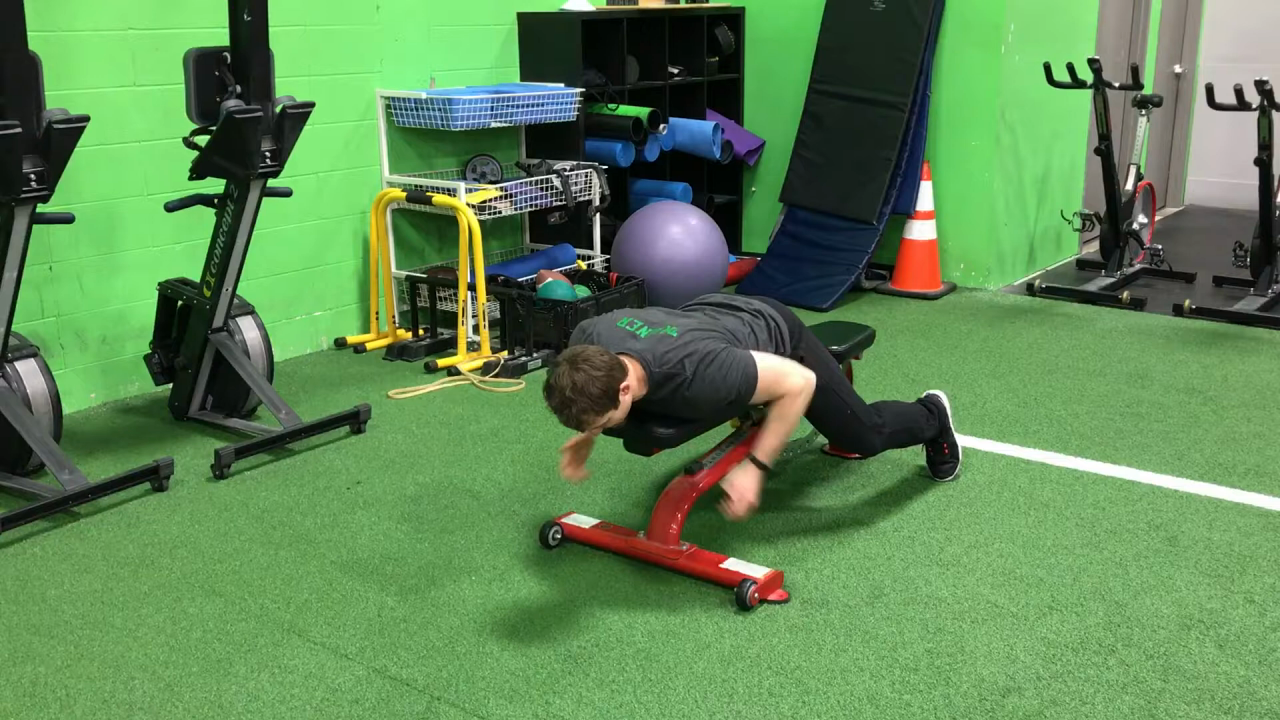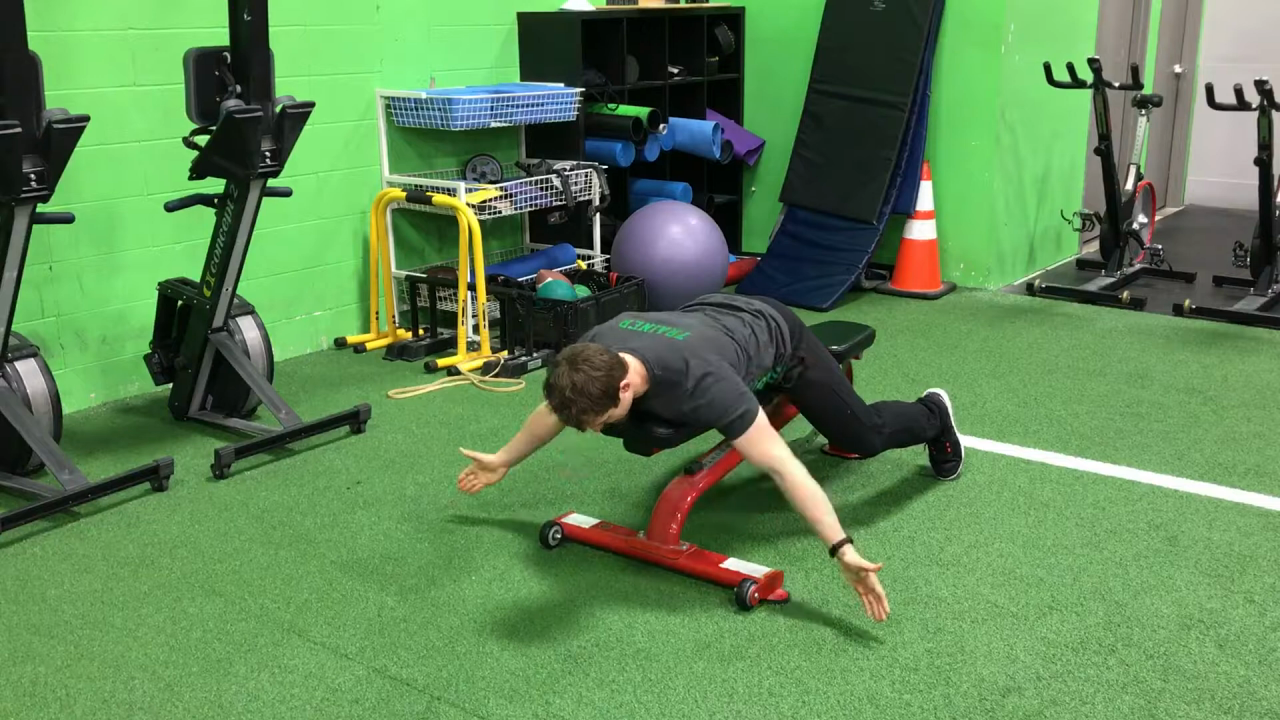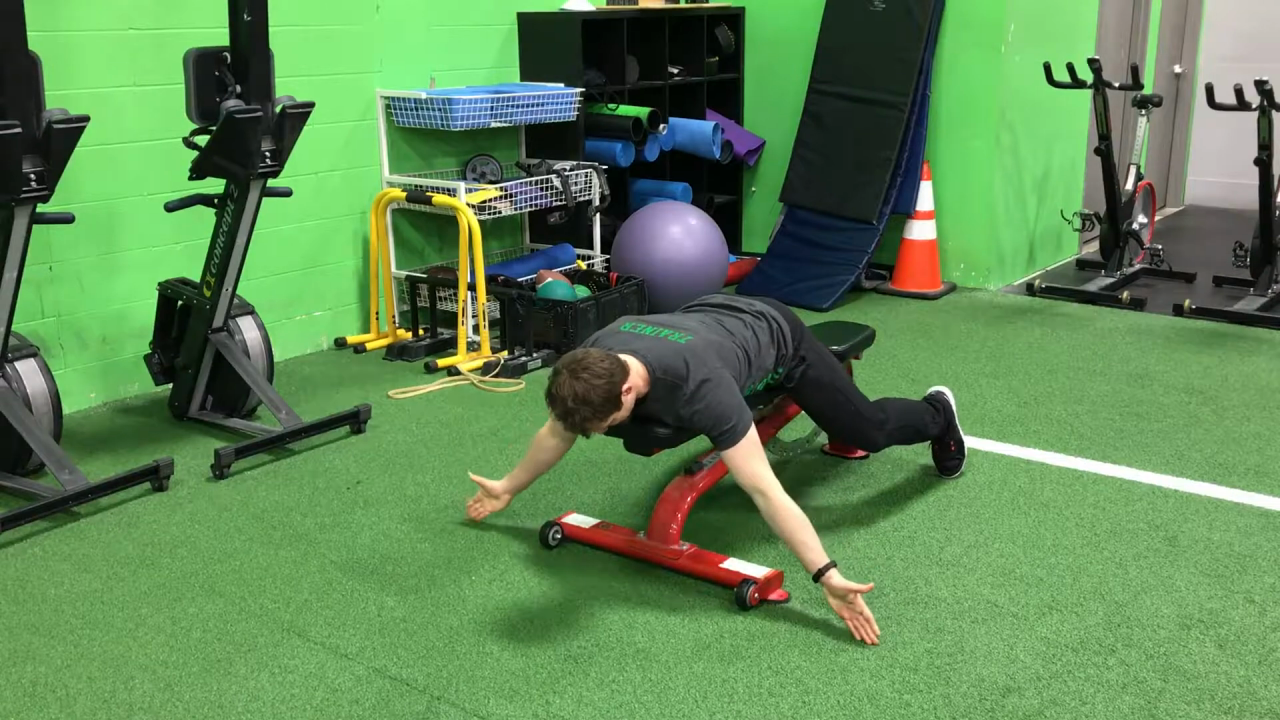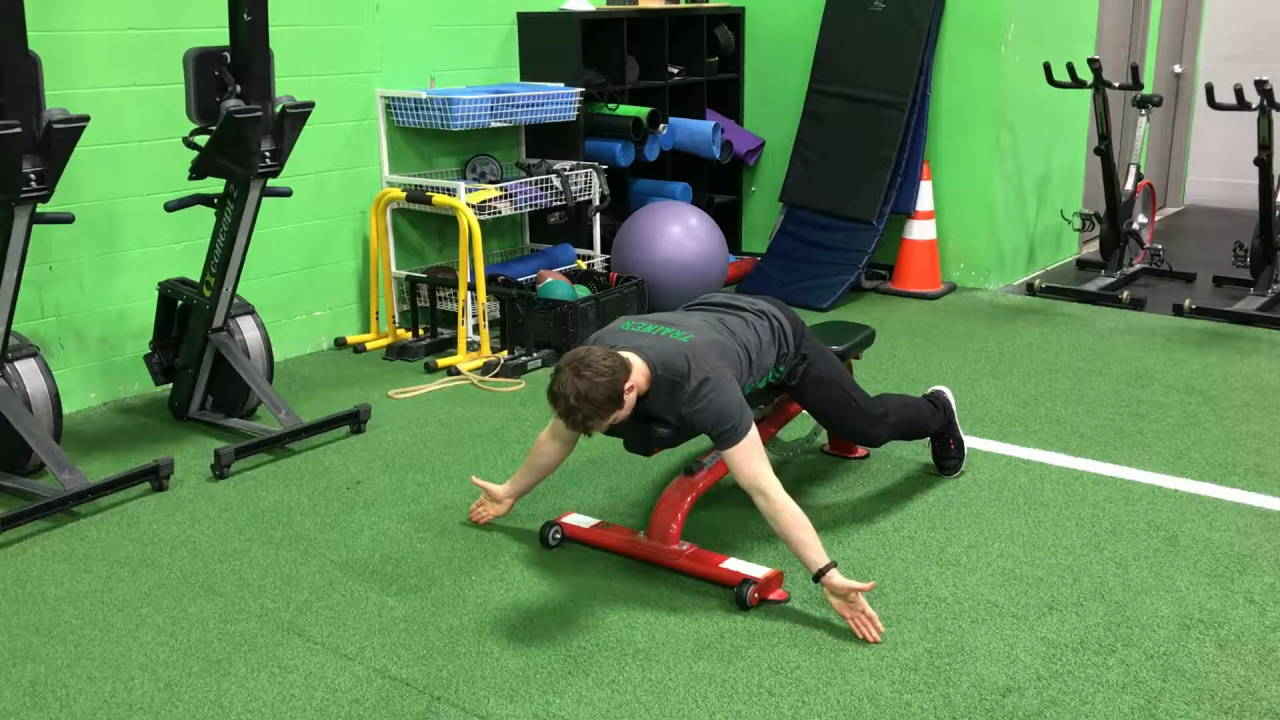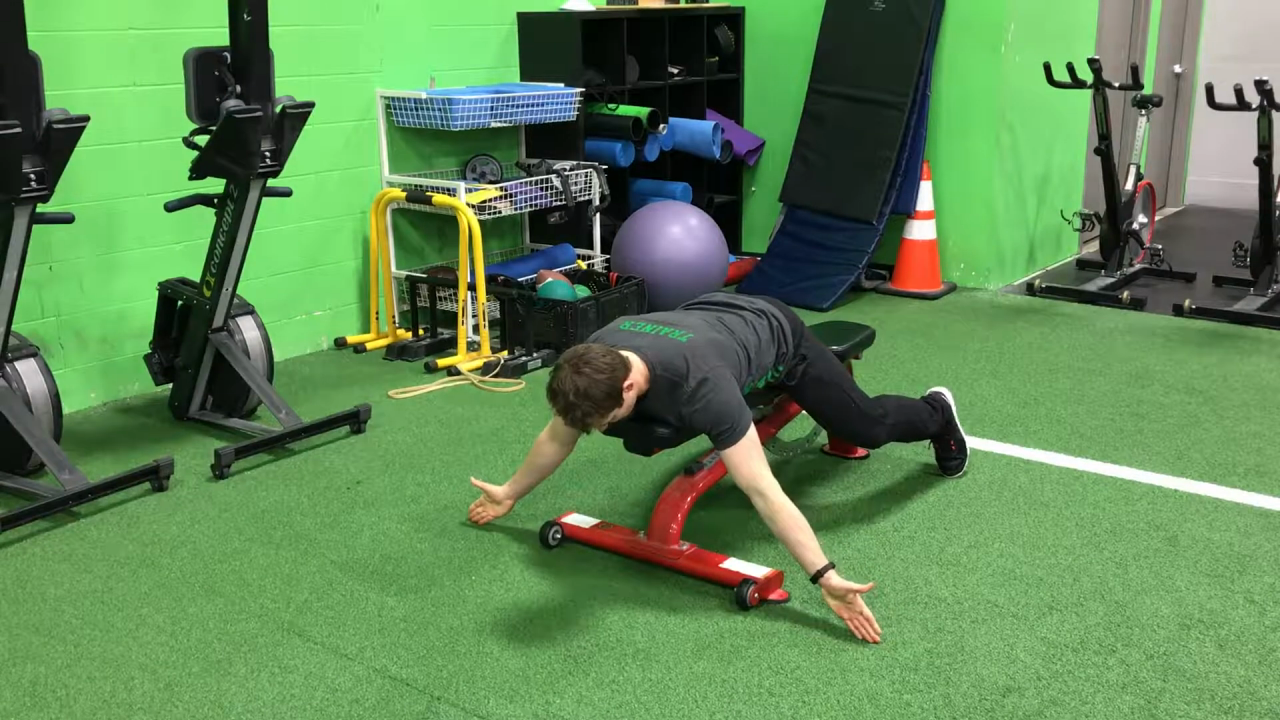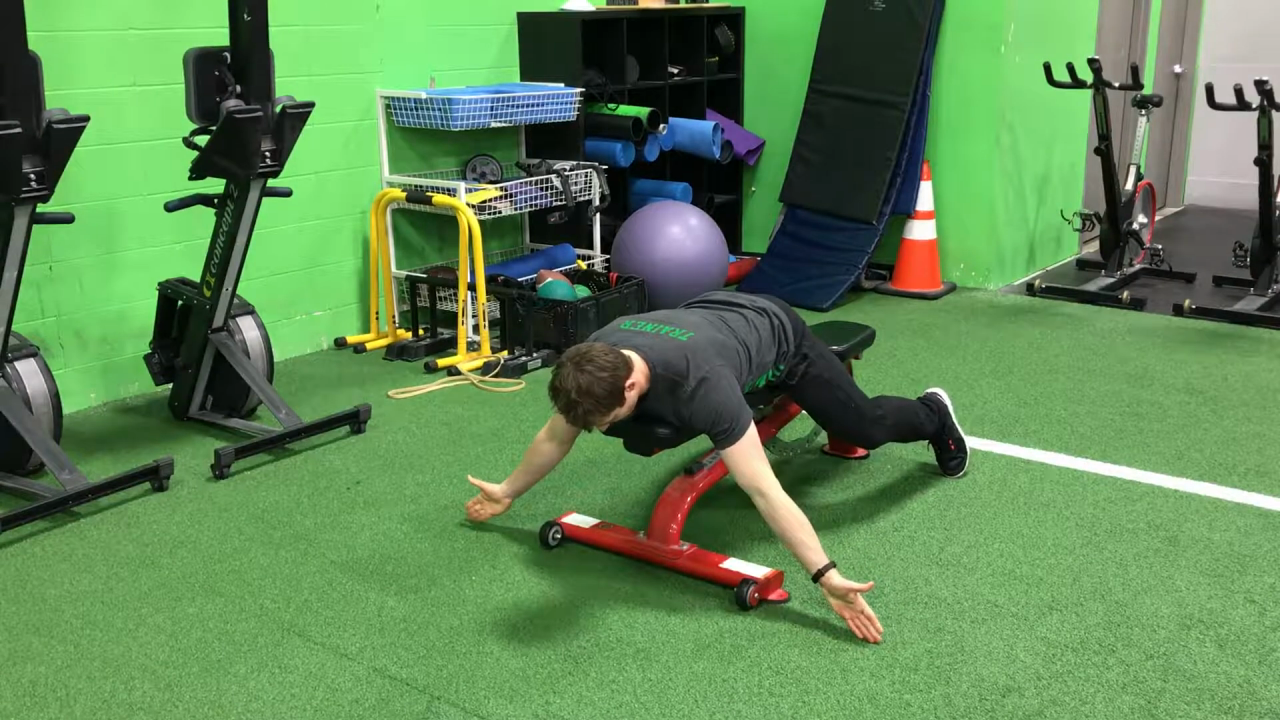
dt=0.4s
person 1, frame 1
left shoulder: (696, 370)
right shoulder: (589, 343)
left elbow: (800, 381)
left wrist: (755, 466)
right wrist: (583, 437)
left hip: (776, 337)
right hip: (718, 316)
left knee: (865, 433)
left ankle: (931, 417)
person 1, frame 2
left shoulder: (699, 383)
right shoulder: (590, 357)
left elbow: (782, 467)
right elbow: (553, 410)
left wrist: (843, 551)
right wrist: (502, 461)
left hip: (776, 335)
right hip: (716, 316)
left knee: (863, 434)
left ankle: (932, 416)
person 1, frame 3
left shoulder: (698, 388)
right shoulder: (592, 364)
left elbow: (764, 489)
right elbow: (557, 431)
left wrist: (828, 576)
right wrist: (507, 488)
left hip: (777, 337)
right hip: (720, 314)
left knee: (867, 430)
left ankle: (937, 414)
person 1, frame 4
left shoulder: (699, 387)
right shoulder: (592, 364)
left elbow: (765, 490)
right elbow: (558, 435)
left wrist: (828, 576)
right wrist: (510, 492)
left hip: (776, 335)
right hip: (718, 314)
left knee: (868, 424)
left ankle: (936, 412)
person 1, frame 5
left shoulder: (698, 386)
right shoulder: (592, 363)
left elbow: (762, 490)
right elbow: (556, 436)
left wrist: (825, 577)
right wrist: (509, 493)
left hip: (776, 335)
right hip: (719, 313)
left knee: (867, 425)
left ankle: (935, 413)
person 1, frame 6
left shoulder: (698, 386)
right shoulder: (593, 362)
left elbow: (766, 492)
right elbow: (555, 434)
left wrist: (827, 577)
right wrist: (507, 490)
left hip: (774, 331)
right hip: (716, 310)
left knee: (865, 426)
right knee: (745, 431)
left ankle: (933, 415)
